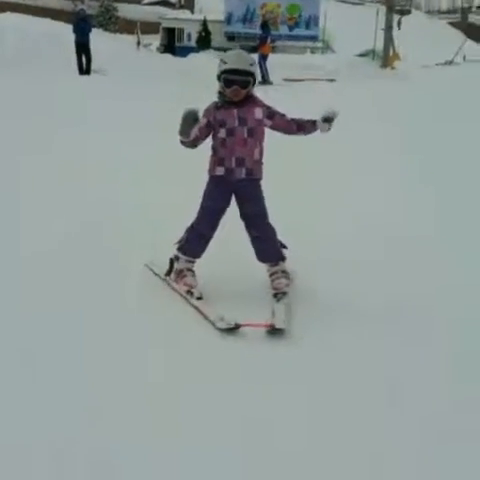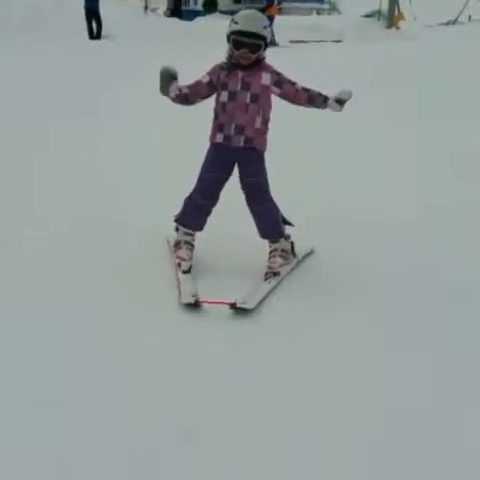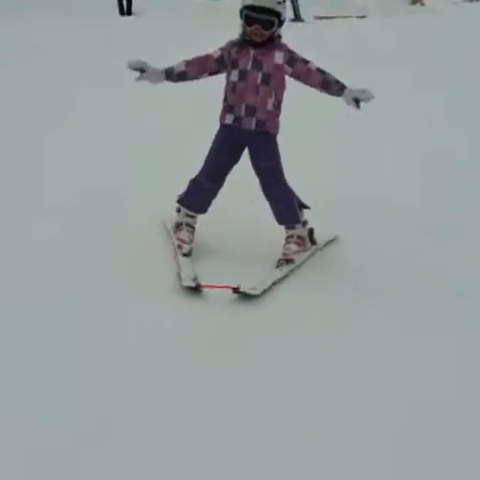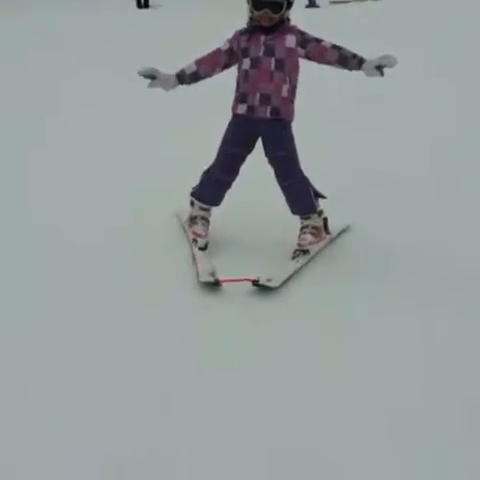
dt=0.4s
person 1, frame 1
left shoulder: (260, 109)
right shoulder: (214, 110)
left elbow: (287, 124)
right elbow: (194, 140)
left wrist: (317, 125)
right wrist: (188, 131)
left hip: (249, 178)
right hip: (219, 176)
left knee: (259, 225)
right knee: (205, 222)
left ankle: (277, 268)
right ankle: (182, 265)
person 1, frame 2
left shoulder: (269, 75)
right shoulder: (220, 72)
left elbow: (297, 93)
right elbow: (193, 92)
left wrist: (329, 102)
right wrist: (172, 89)
left hip: (252, 147)
right hip: (220, 144)
left knee: (259, 198)
right knee: (204, 193)
left ankle: (280, 244)
right ankle: (184, 238)
person 1, frame 3
left shoulder: (282, 54)
right shoulder: (232, 49)
left elbow: (312, 73)
right elbow: (201, 65)
left wrist: (344, 91)
right wrist: (161, 73)
left hip: (263, 130)
right hip: (230, 126)
left knee: (274, 182)
right knee: (209, 176)
left ankle: (298, 230)
right ankle: (185, 219)
person 1, frame 4
left shoulder: (294, 38)
right shoulder: (241, 39)
left elbow: (328, 51)
right elbow: (212, 61)
left wrist: (364, 64)
right wrist: (175, 78)
left hip: (278, 119)
right hip: (243, 116)
left knee: (288, 172)
right knee: (223, 168)
left ankle: (313, 221)
right ankle: (199, 212)
